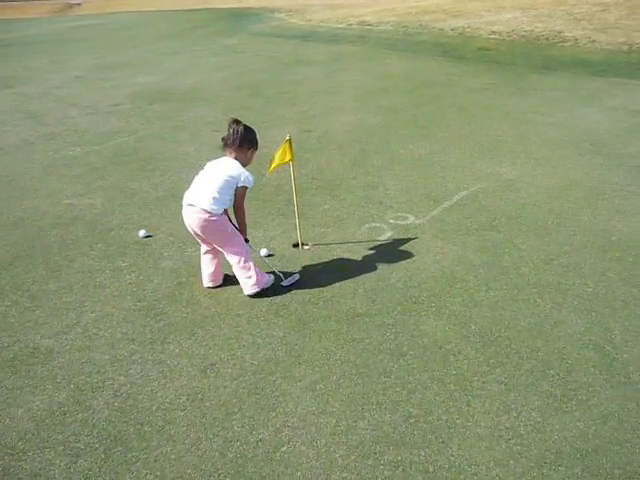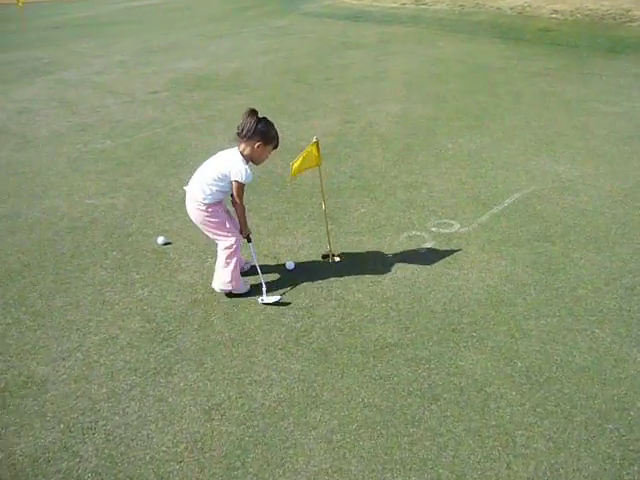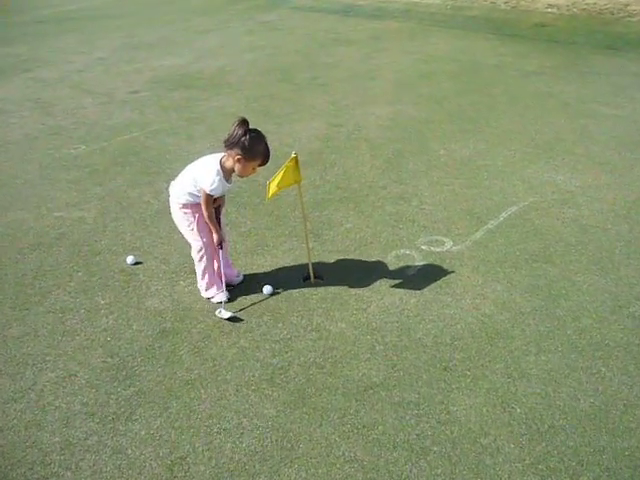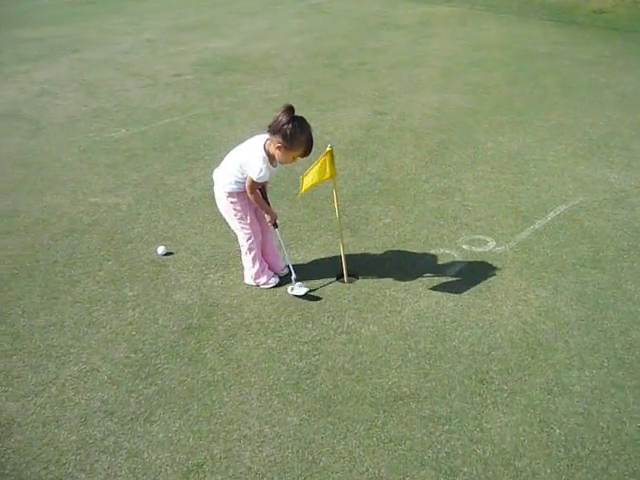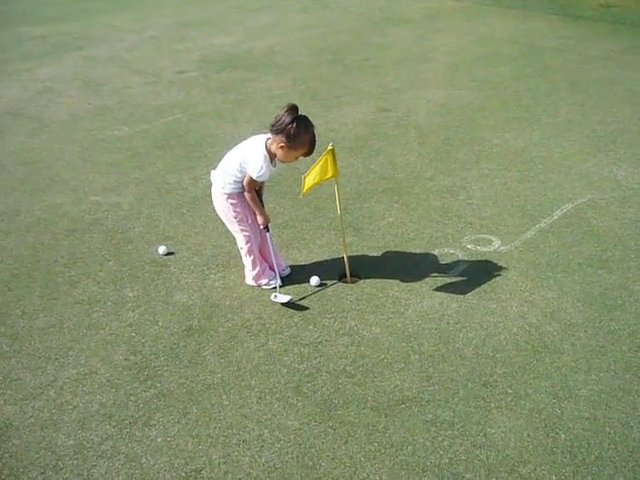
dt=0.7s
person 1, frame 1
left shoulder: (212, 164)
right shoulder: (243, 175)
right elbow: (238, 207)
left wrist: (227, 222)
right wrist: (243, 233)
left hip: (188, 210)
right hip: (207, 215)
left knee: (209, 245)
right knee: (236, 247)
left ankle: (211, 278)
person 1, frame 2
left shoulder: (232, 153)
right shoulder: (241, 169)
right elbow: (238, 201)
left wrist: (239, 225)
right wrist: (244, 226)
left hip: (198, 196)
right hip: (203, 204)
left knee: (231, 229)
right knee: (231, 238)
left ankle: (234, 265)
right ankle: (226, 281)
person 1, frame 3
left shoulder: (225, 161)
right shoulder: (213, 177)
right elbow: (206, 206)
left wrist: (220, 198)
right wrist: (215, 231)
left hip: (201, 199)
right hip: (185, 204)
left knee: (220, 237)
right knee: (203, 244)
left ankle: (224, 274)
right ankle: (209, 288)
person 1, frame 4
left shoulder: (269, 141)
right shoulder: (260, 164)
right elbow: (251, 191)
left wrist: (262, 184)
right wrist: (268, 211)
left hip: (244, 187)
right hip: (230, 192)
left knee: (264, 226)
right knee: (250, 233)
left ankle: (272, 264)
right ankle: (257, 275)
person 1, frame 5
left shoulder: (270, 140)
right shoulder: (260, 164)
right elbow: (248, 189)
left wrist: (260, 203)
right wrist: (261, 213)
left hip: (241, 186)
right hip: (228, 193)
left knee: (261, 229)
right knee: (248, 234)
left ankle: (273, 265)
right ankle: (258, 276)
